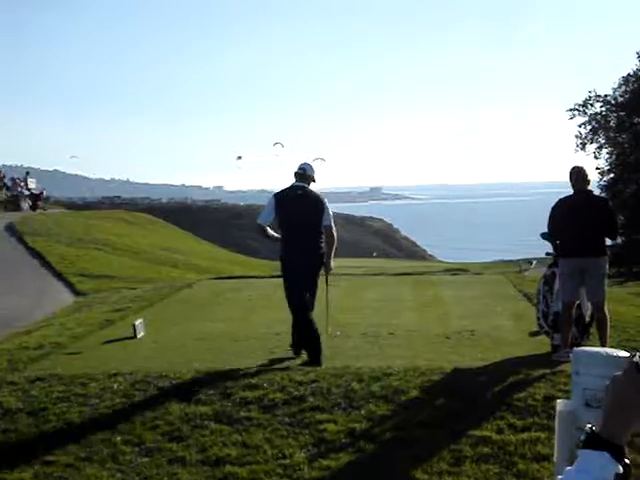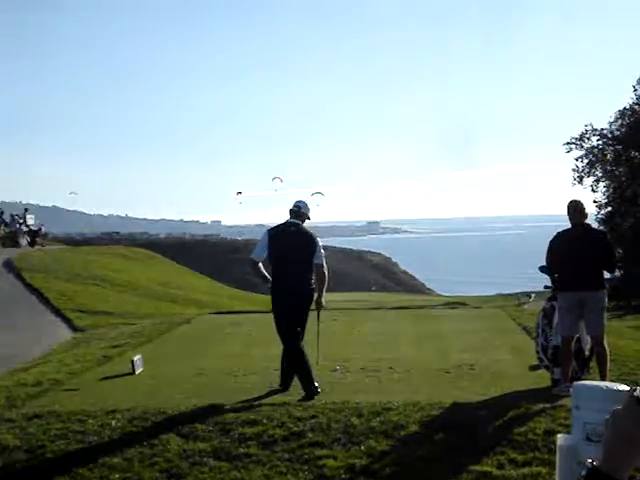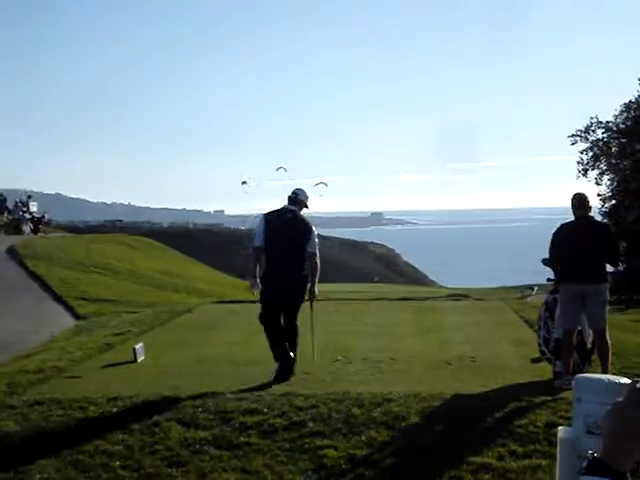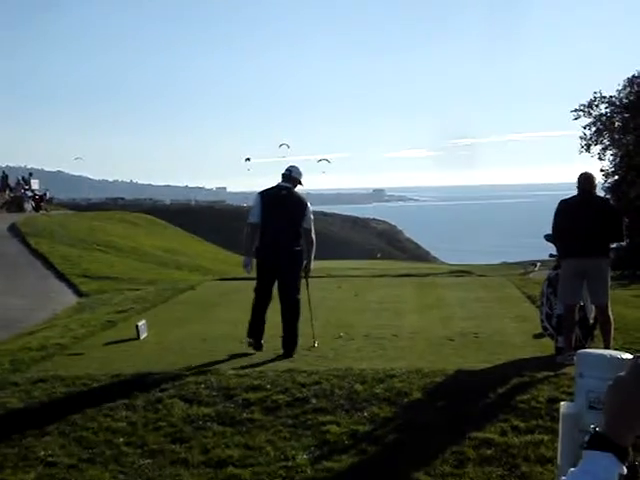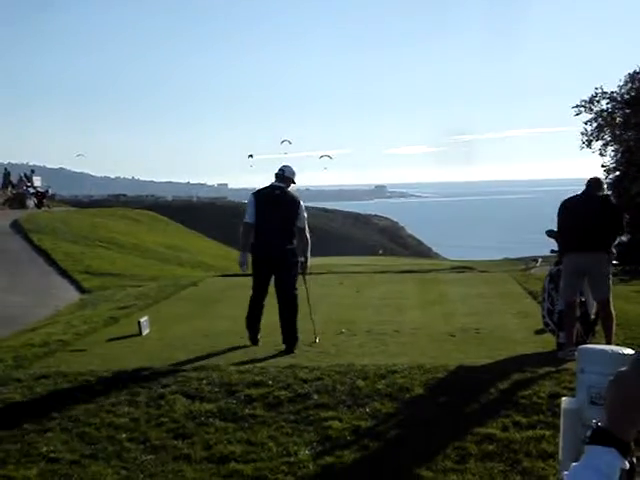
dt=0.2s
person 1, frame 1
left shoulder: (278, 198)
right shoulder: (319, 200)
left elbow: (262, 226)
right elbow: (330, 232)
left wrist: (278, 237)
right wrist: (329, 258)
left hip: (291, 257)
right hip: (315, 256)
left knee: (299, 305)
right knee: (306, 302)
left ankle: (314, 353)
right ankle: (299, 344)
person 1, frame 2
left shoulder: (272, 234)
right shoulder: (312, 238)
left elbow: (255, 262)
right elbow: (321, 270)
left wrist: (268, 280)
right wrist: (320, 296)
left hip: (281, 293)
right hip: (304, 293)
left knee: (290, 339)
right knee: (295, 337)
left ankle: (310, 385)
right ankle: (285, 380)
person 1, frame 3
left shoulder: (267, 219)
right shoulder: (307, 226)
left elbow: (257, 250)
right elbow: (313, 259)
left wrist: (254, 276)
right wrist: (313, 285)
left hip: (273, 278)
right hip: (298, 279)
left knee: (269, 319)
right knee: (290, 323)
left ankle: (285, 356)
right ankle: (286, 368)
person 1, frame 4
left shoulder: (263, 197)
right shoulder: (302, 202)
left elbow: (253, 227)
right elbow: (309, 235)
left wrist: (248, 255)
right wrist: (309, 261)
left hip: (267, 254)
right hip: (293, 255)
left knee: (262, 297)
right knee: (290, 300)
left ankle: (256, 338)
right ankle: (289, 347)
person 1, frame 5
left shoulder: (256, 196)
right shoulder: (295, 201)
left elbow: (247, 227)
right elbow: (303, 233)
left wrist: (243, 253)
right wrist: (305, 258)
left hip: (261, 253)
right hip: (286, 254)
left knee: (258, 294)
right knee: (288, 298)
left ankle: (253, 333)
right ankle: (290, 342)
person 2, frame 1
left shoulder: (561, 205)
right shoulder: (602, 204)
left elbow: (553, 233)
right elbow: (613, 233)
left hip: (569, 258)
right hip: (596, 257)
left knee: (567, 305)
right knee: (599, 306)
left ankle: (565, 349)
right ankle: (604, 349)
person 2, frame 2
left shoulder: (559, 239)
right shoulder: (600, 237)
left elbow: (551, 267)
right elbow: (611, 266)
left hip: (567, 292)
right hip: (594, 291)
left knee: (566, 339)
right knee: (598, 339)
left ankle: (565, 383)
right ankle: (604, 383)
person 2, frame 3
left shoulder: (562, 231)
right shoulder: (604, 230)
left elbow: (554, 260)
right elbow: (615, 260)
left hip: (569, 284)
right hip: (596, 284)
left knee: (568, 332)
right knee: (600, 332)
left ankle: (566, 376)
person 2, frame 4
left shoulder: (564, 206)
right shoulder: (607, 206)
left elbow: (556, 235)
right elbow: (618, 236)
left hip: (571, 260)
right hip: (598, 259)
left knee: (569, 308)
right knee: (603, 308)
left ankle: (568, 352)
right ankle: (608, 351)
person 2, frame 5
left shoulder: (567, 204)
right shoulder: (608, 203)
left elbow: (561, 232)
right elbow: (617, 229)
right wrist: (607, 246)
left hip: (571, 256)
right hip: (598, 255)
left knee: (570, 303)
right knee: (604, 303)
left ankle: (569, 347)
right ankle: (610, 346)
